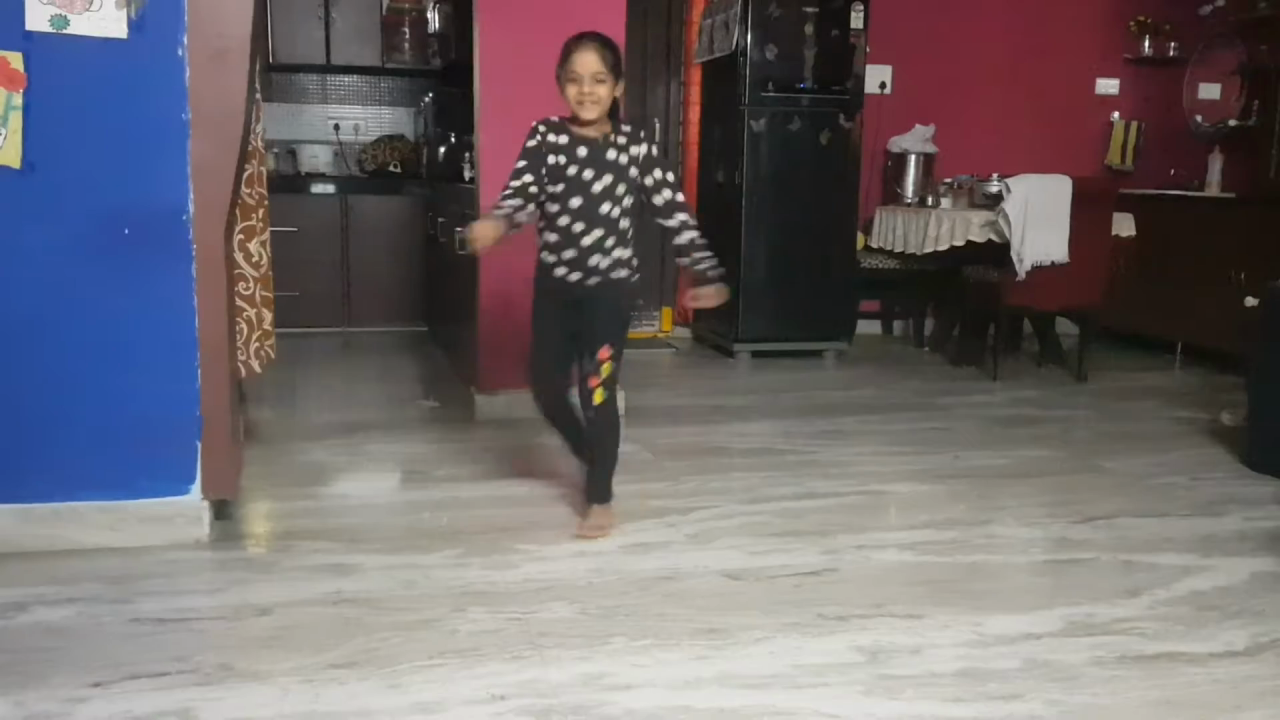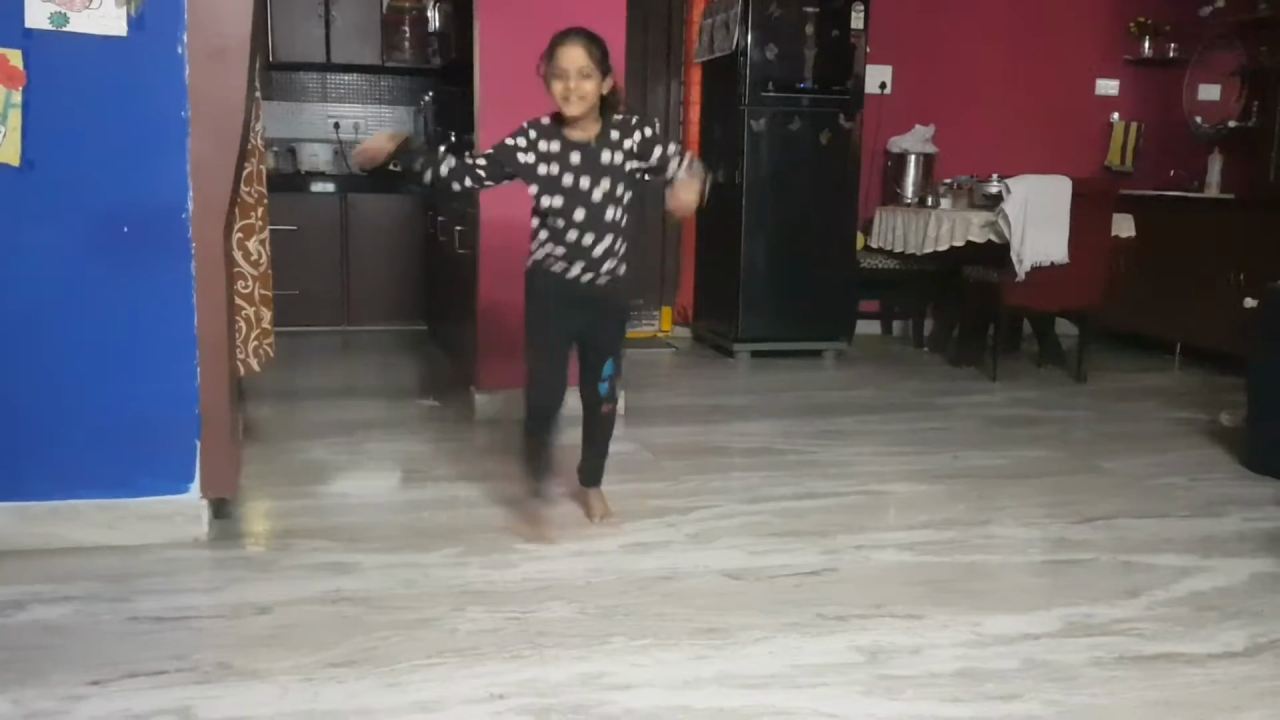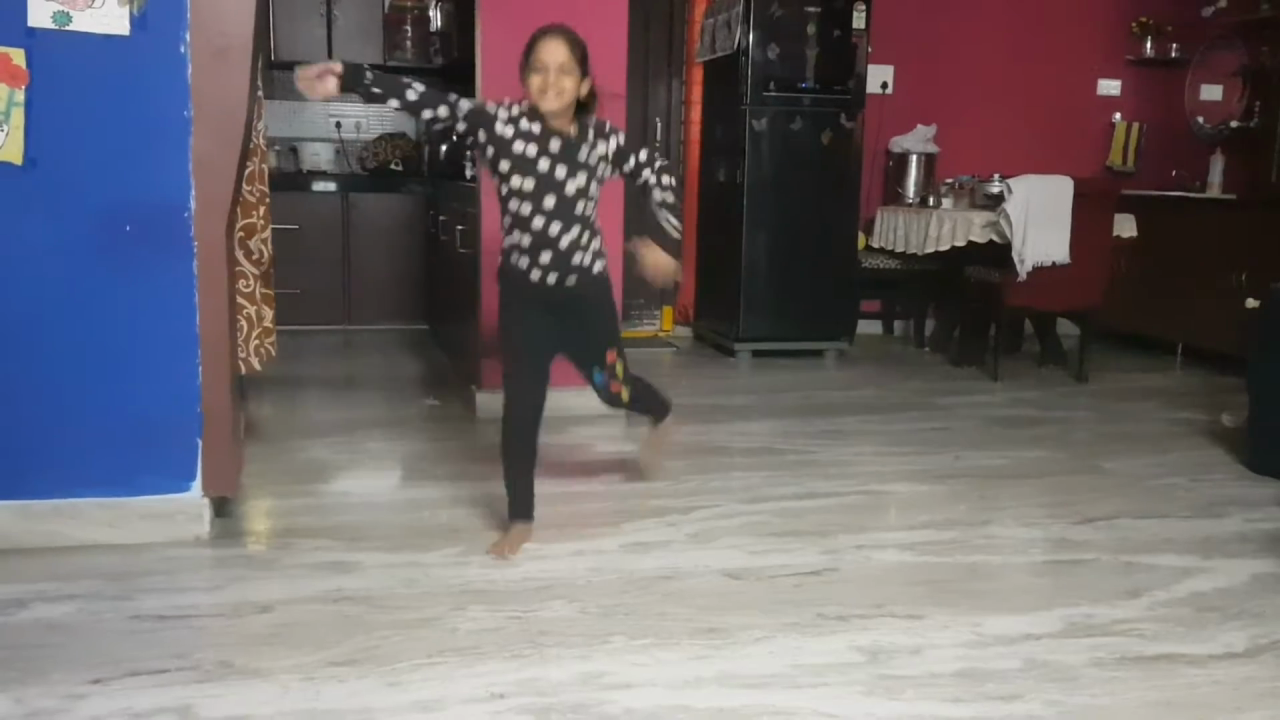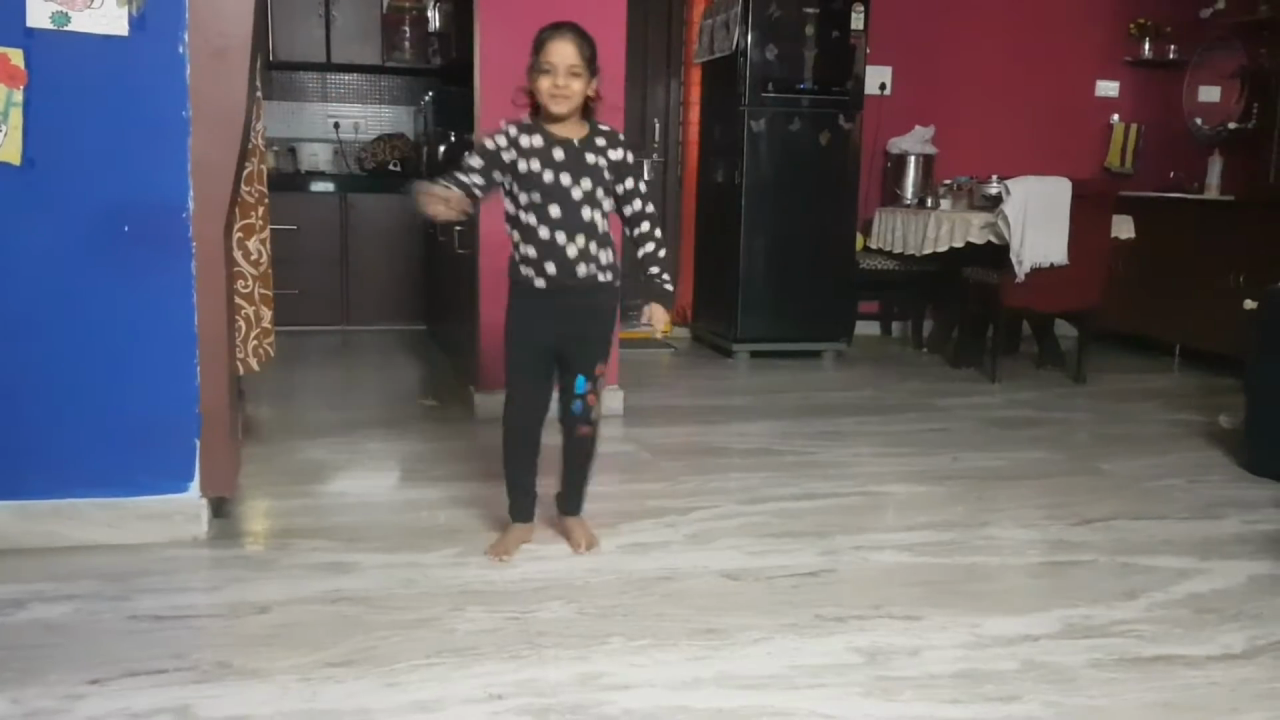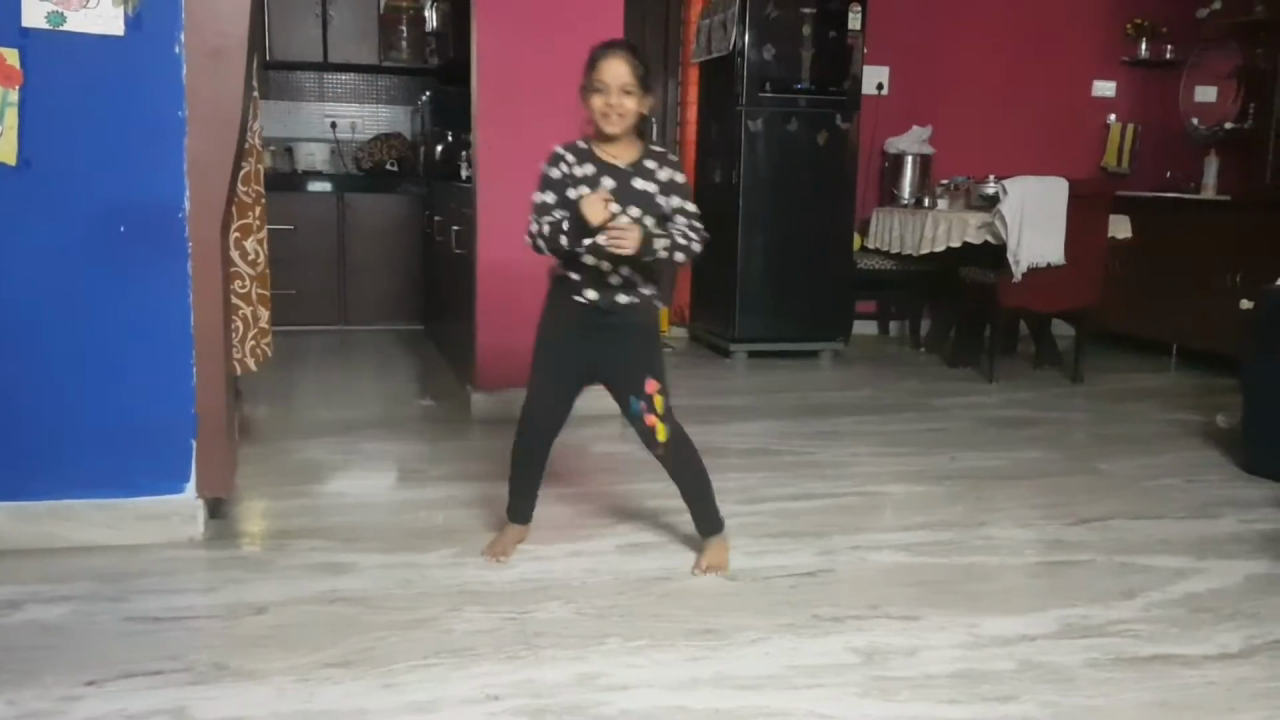
dt=0.3s
person 1, frame 1
left shoulder: (636, 147)
right shoulder: (543, 136)
left elbow: (672, 214)
right elbow: (518, 195)
left wrist: (707, 273)
right wrist: (493, 222)
left hip: (609, 290)
right hip: (554, 286)
left knee: (599, 394)
right knee: (548, 393)
left ankle: (601, 500)
right ankle: (591, 465)
person 1, frame 2
left shoulder: (630, 134)
right shoulder: (528, 139)
left elbow: (675, 160)
right elbow: (463, 171)
left wrist: (689, 181)
right wrist: (396, 151)
left hip: (606, 290)
right hip: (548, 291)
left knee: (602, 393)
right knee: (544, 389)
left ankle: (591, 484)
right ankle: (537, 487)
person 1, frame 3
left shoulder: (603, 138)
right shoulder: (500, 124)
left elbow: (656, 176)
right elbow: (428, 103)
left wrist: (657, 241)
right wrist: (348, 77)
left hip: (585, 291)
right hip: (524, 295)
left knee: (611, 386)
right knee: (521, 408)
left ankle: (660, 412)
right ankle: (519, 519)
person 1, frame 4
left shoulder: (612, 147)
right shoulder: (509, 139)
left elbow: (641, 219)
right elbow: (461, 186)
left wrist: (657, 291)
right wrist: (443, 200)
left hip: (592, 302)
right hip: (532, 300)
left knee: (582, 416)
right knee: (523, 415)
left ankle: (569, 511)
right ankle: (521, 519)
person 1, frame 5
left shoulder: (663, 168)
right shoulder: (565, 161)
left elbow: (691, 239)
right elbow: (540, 235)
left wrist: (641, 241)
right wrist: (583, 224)
left hip: (633, 324)
right hip: (570, 318)
left knee: (662, 432)
right knee: (537, 423)
left ankle: (713, 531)
right ankle: (517, 521)
